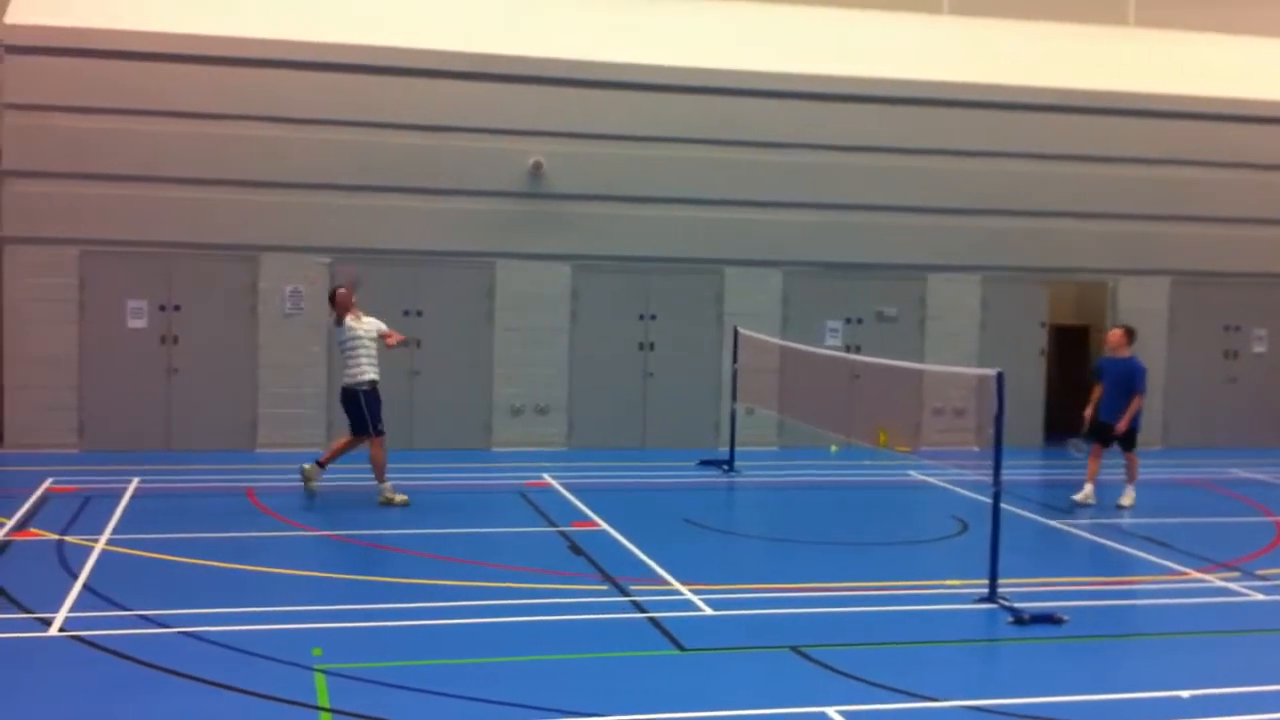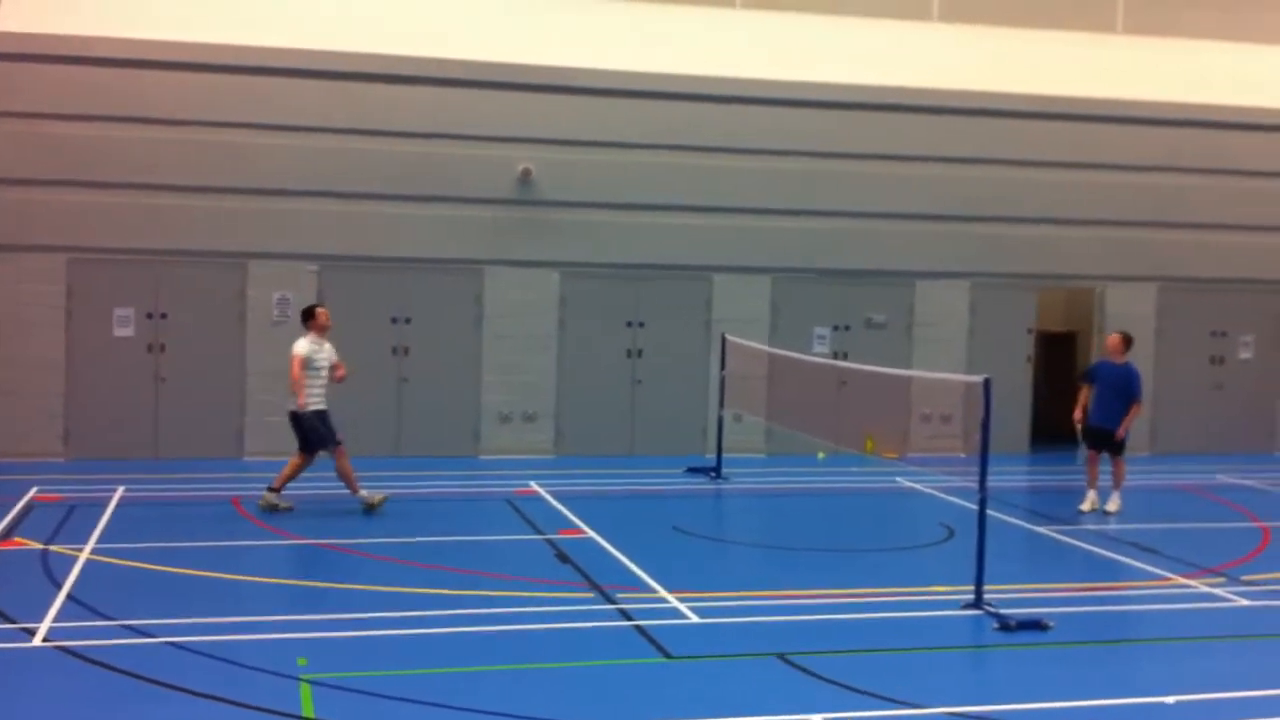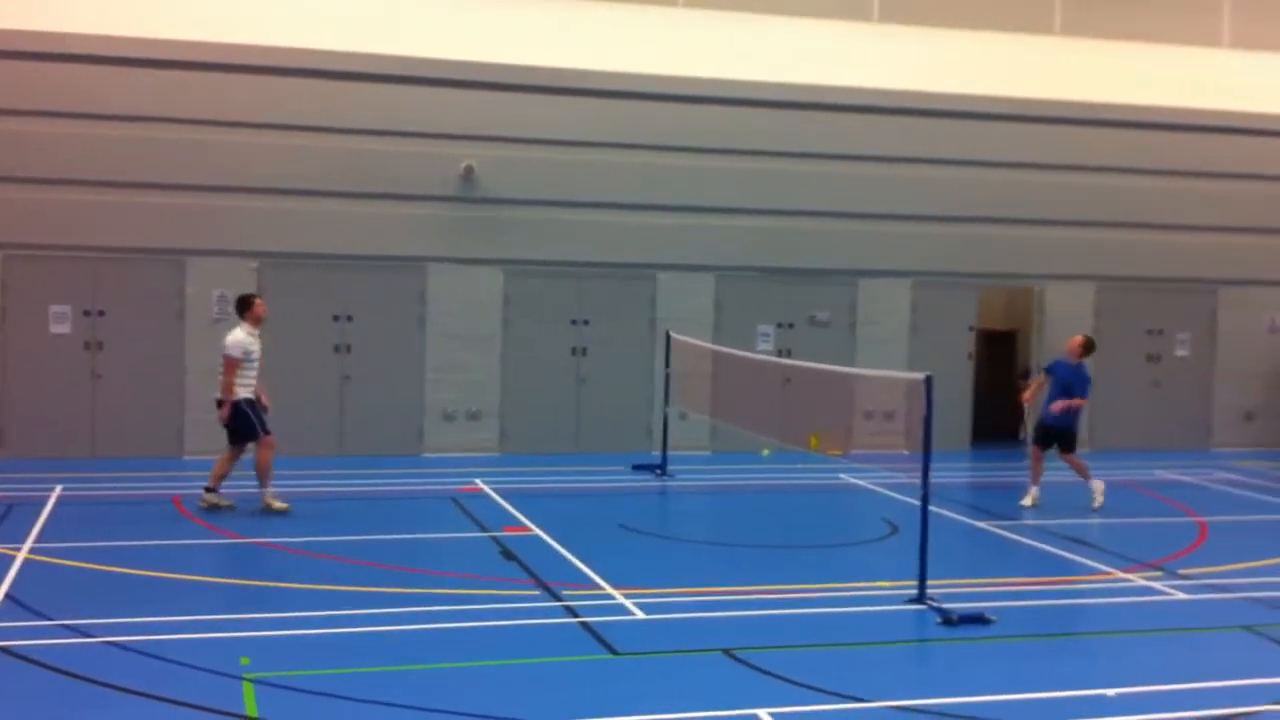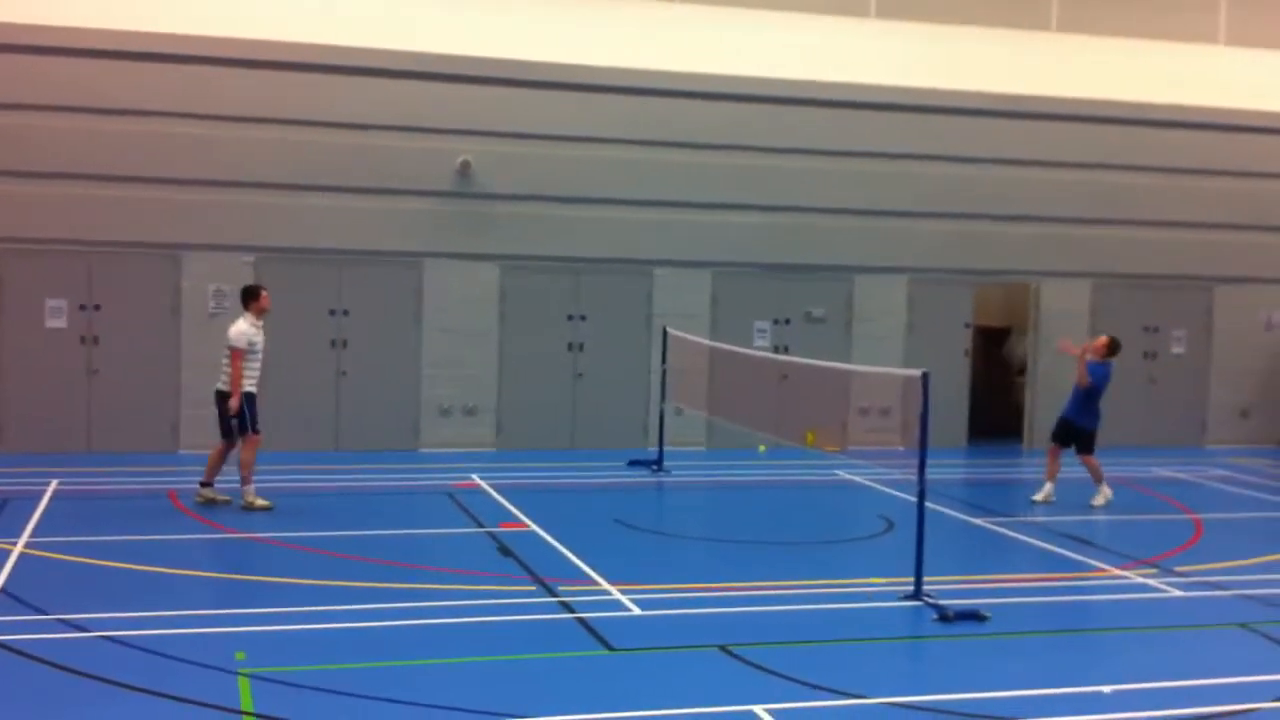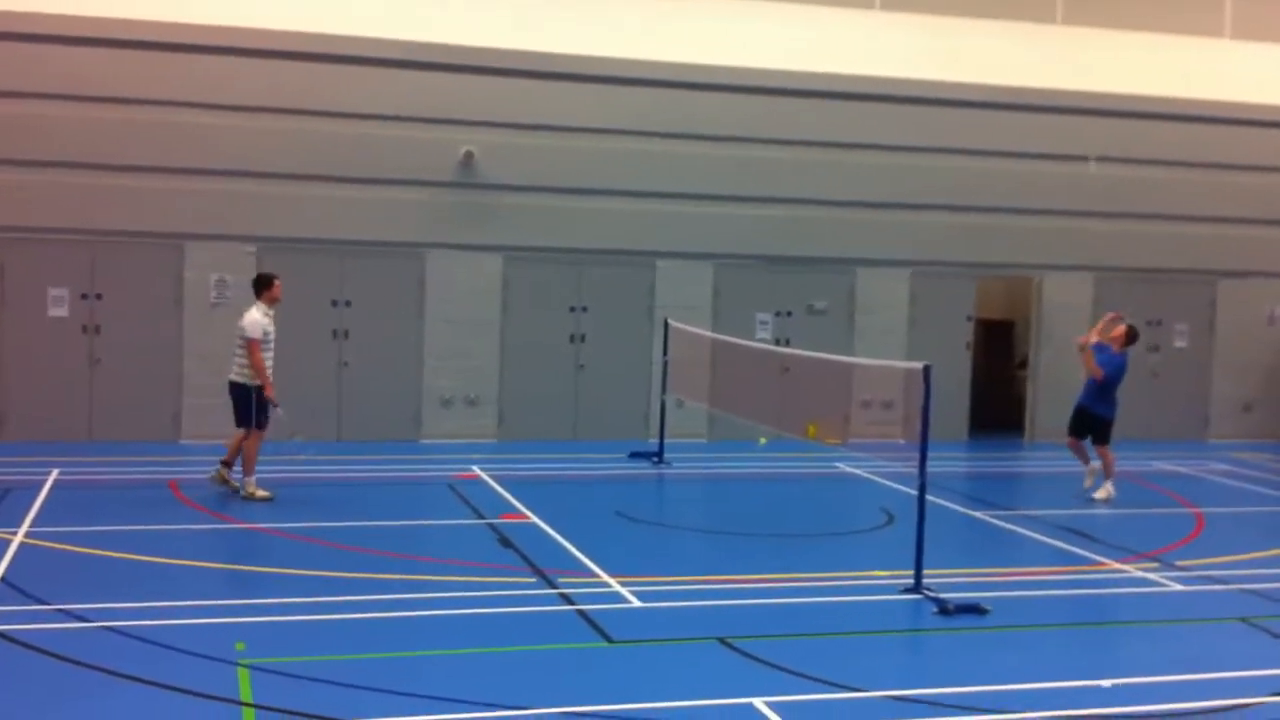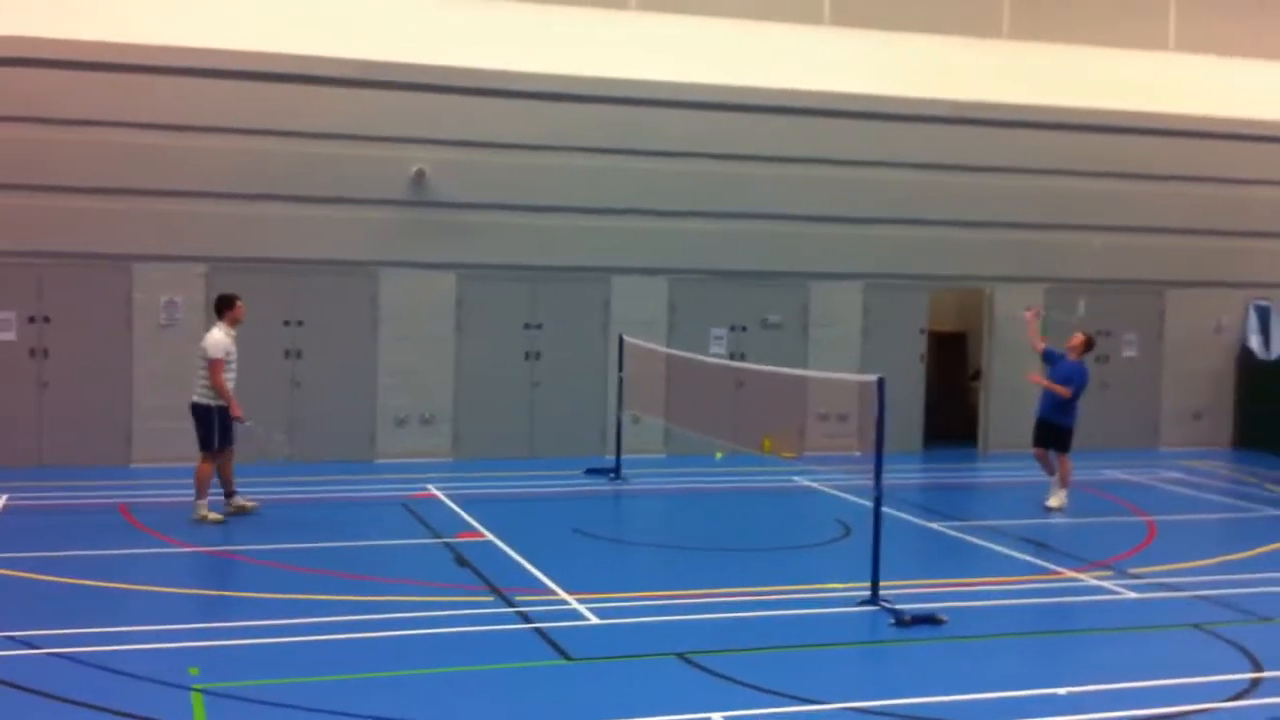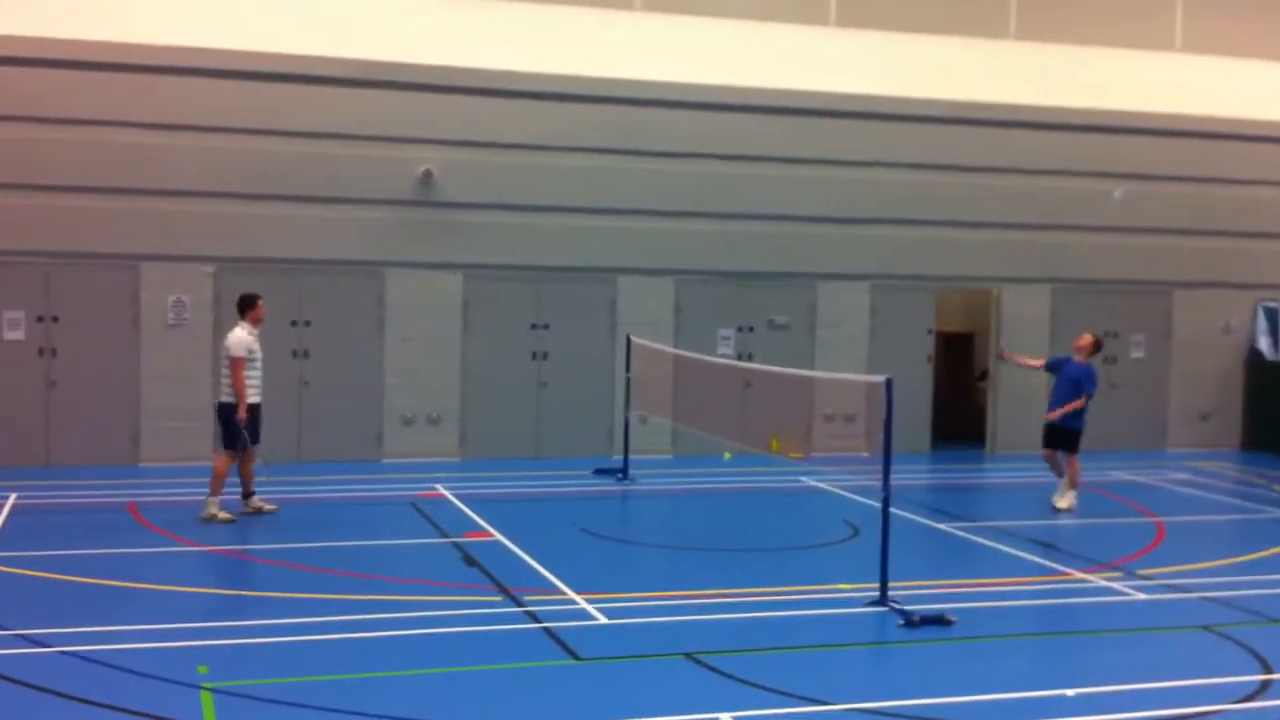
dt=0.3s
person 1, frame 1
left shoulder: (371, 322)
right shoulder: (344, 320)
left elbow: (395, 337)
right elbow: (342, 309)
left wrist: (397, 340)
right wrist: (342, 295)
left hip: (367, 387)
right hip: (357, 389)
left knee: (357, 437)
right knee: (377, 440)
left ankle: (315, 468)
right ankle: (386, 492)
person 1, frame 2
left shoulder: (327, 347)
right shoulder: (303, 346)
left elbow: (339, 370)
right elbow: (295, 371)
left wrist: (340, 374)
right wrist: (300, 396)
left hip: (315, 410)
right hip: (307, 412)
left knee: (304, 457)
right knee: (339, 452)
left ankle: (271, 494)
right ankle: (363, 497)
person 1, frame 3
left shoulder: (253, 337)
right shoulder: (238, 338)
right elbow: (229, 375)
left wrist: (262, 396)
right wrist: (226, 405)
left hip: (244, 400)
right hip: (237, 401)
left knee: (236, 448)
right knee: (266, 441)
left ankle: (210, 494)
right ankle: (267, 496)
person 1, frame 4
left shoulder: (255, 328)
right shoulder: (242, 329)
right elbow: (236, 366)
right wrist: (236, 396)
left hip: (244, 393)
right hip: (236, 395)
left knee: (228, 443)
right knee: (251, 440)
left ankle: (205, 488)
right ankle: (248, 495)
person 1, frame 5
left shoulder: (265, 316)
right shoulder: (255, 319)
right elbow: (255, 357)
left wrist: (267, 385)
right wrist: (268, 387)
left hip: (254, 384)
right hip: (249, 385)
left knee: (249, 431)
right knee: (256, 433)
left ankle: (224, 469)
right ankle: (249, 485)
person 1, frame 6
left shoulder: (225, 337)
right shoulder: (217, 339)
right elbow: (216, 378)
left wrist: (230, 404)
right wrist: (233, 405)
left hip: (219, 405)
right hip: (210, 406)
left knee: (226, 453)
right knee: (210, 456)
left ankle: (232, 500)
right ankle: (201, 508)
person 1, frame 7
left shoulder: (250, 336)
right shoulder: (239, 337)
right elbow: (236, 376)
right wrist: (241, 407)
left hip: (249, 404)
right hip: (237, 406)
left knee: (248, 453)
right knee: (230, 454)
left ankle: (250, 500)
right ankle: (212, 507)
person 2, frame 1
left shoulder: (1136, 367)
right shoulder: (1106, 362)
left elbow: (1139, 397)
left wrist: (1126, 420)
right wrist: (1090, 407)
left hip: (1126, 420)
right hip: (1104, 417)
left knee: (1128, 455)
right knee: (1095, 450)
left ankle: (1129, 491)
right ankle: (1088, 490)
person 2, frame 2
left shoulder: (1131, 373)
right shoulder: (1099, 366)
left elbow: (1137, 404)
right elbow: (1087, 386)
left wrist: (1125, 426)
right wrist: (1079, 408)
left hip: (1117, 426)
right hip: (1095, 422)
left knee: (1116, 460)
right knee: (1092, 457)
left ankle: (1115, 497)
right ankle: (1092, 496)
person 2, frame 3
left shoulder: (1082, 374)
right shoulder: (1059, 363)
left elbow: (1082, 402)
right elbow: (1044, 376)
left wrist: (1065, 404)
right wrist: (1031, 392)
left hip: (1066, 423)
right hip: (1047, 419)
left knee: (1068, 457)
right knee: (1036, 453)
left ankle: (1095, 485)
right ankle: (1033, 492)
person 2, frame 4
left shoulder: (1102, 371)
right shoulder: (1094, 361)
left elbow: (1083, 382)
left wrist: (1081, 357)
right wrist: (1077, 351)
left hip: (1086, 421)
right hip: (1070, 415)
left knee: (1086, 458)
right knee: (1054, 449)
left ankle: (1103, 490)
right ankle: (1048, 489)
person 2, frame 5
left shoulder: (1119, 361)
right shoulder: (1105, 349)
left elbow: (1096, 374)
right elbow: (1092, 337)
left wrist: (1085, 351)
right wrist: (1107, 319)
left hip: (1102, 411)
right hip: (1084, 405)
left knee: (1102, 448)
right knee: (1073, 442)
left ankle: (1108, 486)
right ankle: (1090, 468)
person 2, frame 6
left shoulder: (1080, 371)
right shoulder: (1057, 358)
left elbow: (1067, 393)
right elbow: (1036, 343)
left wrist: (1044, 383)
right wrist: (1031, 321)
left hip: (1063, 421)
right hip: (1045, 417)
left knee: (1061, 456)
right knee: (1039, 453)
left ankle: (1061, 494)
right ankle: (1054, 479)
person 2, frame 7
left shoulder: (1088, 372)
right shoulder: (1064, 362)
left elbow: (1083, 400)
right elbow: (1037, 364)
left wrist: (1060, 413)
right wrist: (1010, 358)
left hip: (1072, 422)
right hip: (1053, 420)
left knee: (1070, 457)
right knee: (1048, 454)
left ankle: (1071, 496)
right ankle: (1063, 483)
